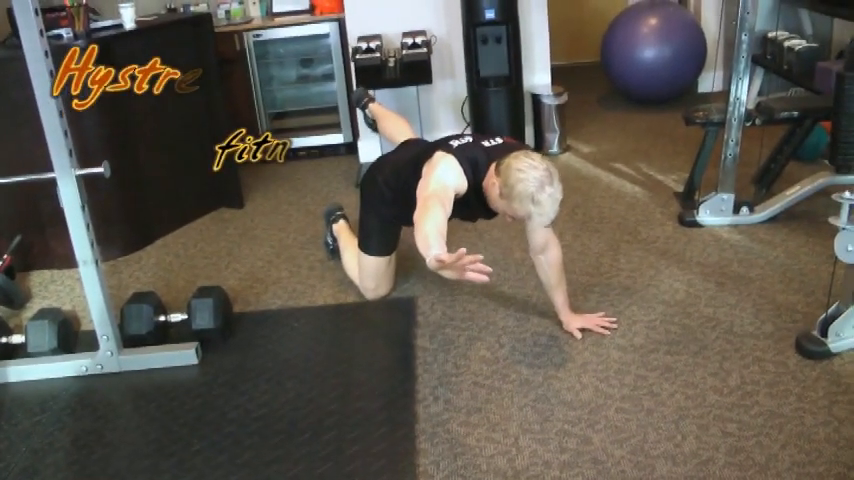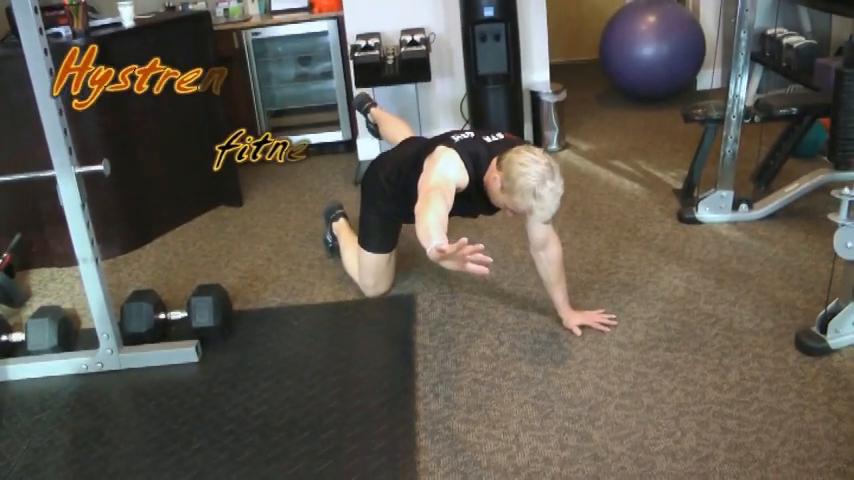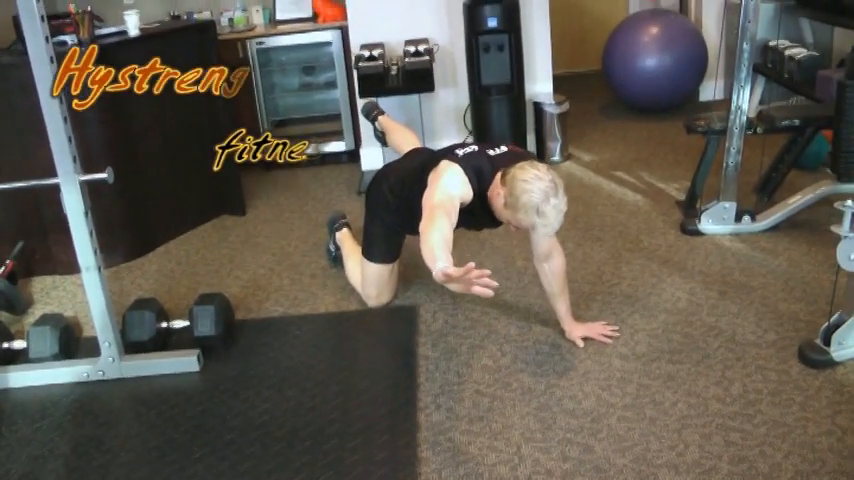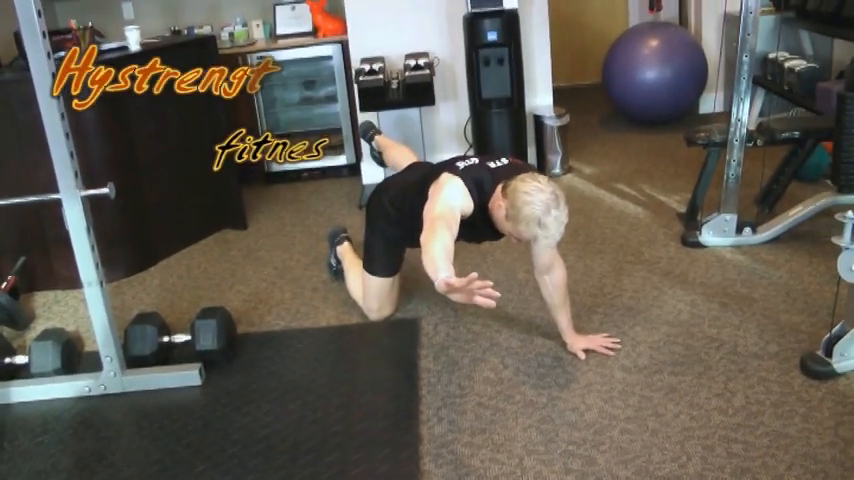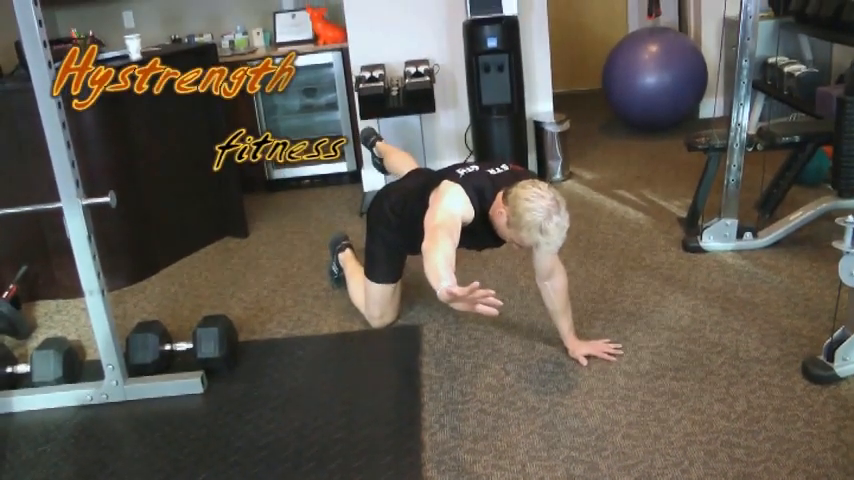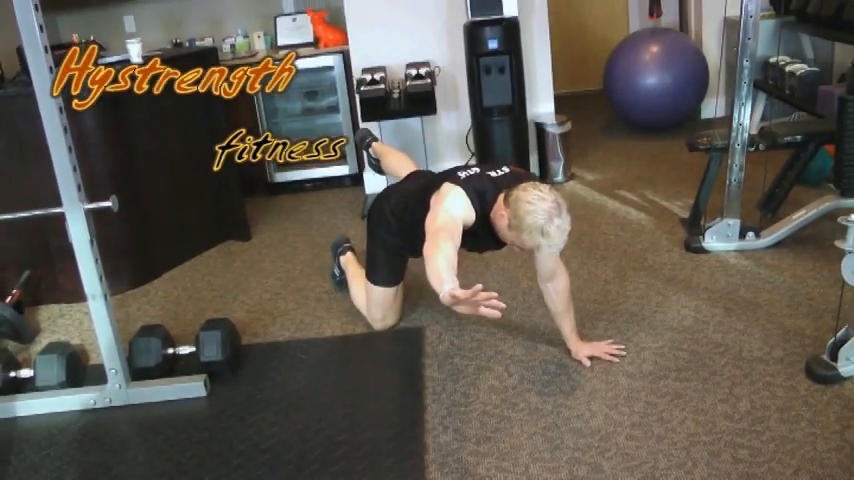
dt=0.5s
person 1, frame 1
left shoulder: (525, 173)
right shoulder: (448, 170)
left elbow: (544, 247)
right elbow: (431, 210)
left wrist: (566, 314)
right wrist: (437, 256)
right hip: (385, 188)
right knee: (374, 290)
left ankle: (369, 106)
right ankle: (338, 224)
person 1, frame 2
left shoulder: (526, 173)
right shoulder: (450, 164)
left elbow: (545, 244)
right elbow: (431, 203)
left wrist: (566, 311)
right wrist: (437, 246)
right hip: (386, 186)
right knee: (374, 287)
left ankle: (372, 111)
right ankle: (338, 222)
person 1, frame 3
left shoulder: (531, 182)
right shoulder: (454, 179)
left elbow: (548, 256)
right elbow: (435, 222)
left wrist: (568, 323)
right wrist: (443, 269)
left hip: (422, 169)
right hip: (390, 196)
right knee: (376, 298)
left ankle: (380, 118)
right ankle: (341, 233)
person 1, frame 4
left shoulder: (532, 192)
right shoulder: (455, 191)
left elbow: (549, 268)
right elbow: (435, 234)
left wrist: (570, 334)
right wrist: (445, 280)
left hip: (421, 181)
right hip: (391, 210)
right knee: (378, 311)
left ankle: (376, 139)
right ankle: (342, 247)
person 1, frame 5
left shoulder: (532, 199)
right shoulder: (455, 199)
left elbow: (550, 274)
right elbow: (437, 242)
left wrist: (571, 340)
right wrist: (447, 288)
left hip: (422, 189)
right hip: (391, 215)
right knee: (380, 318)
left ankle: (378, 145)
right ankle: (344, 253)
person 1, frame 6
left shoulder: (533, 200)
right shoulder: (456, 202)
left elbow: (552, 276)
right elbow: (438, 246)
left wrist: (574, 341)
right wrist: (449, 291)
left hip: (422, 190)
right hip: (391, 219)
right knee: (382, 320)
left ankle: (373, 146)
right ankle: (345, 256)
